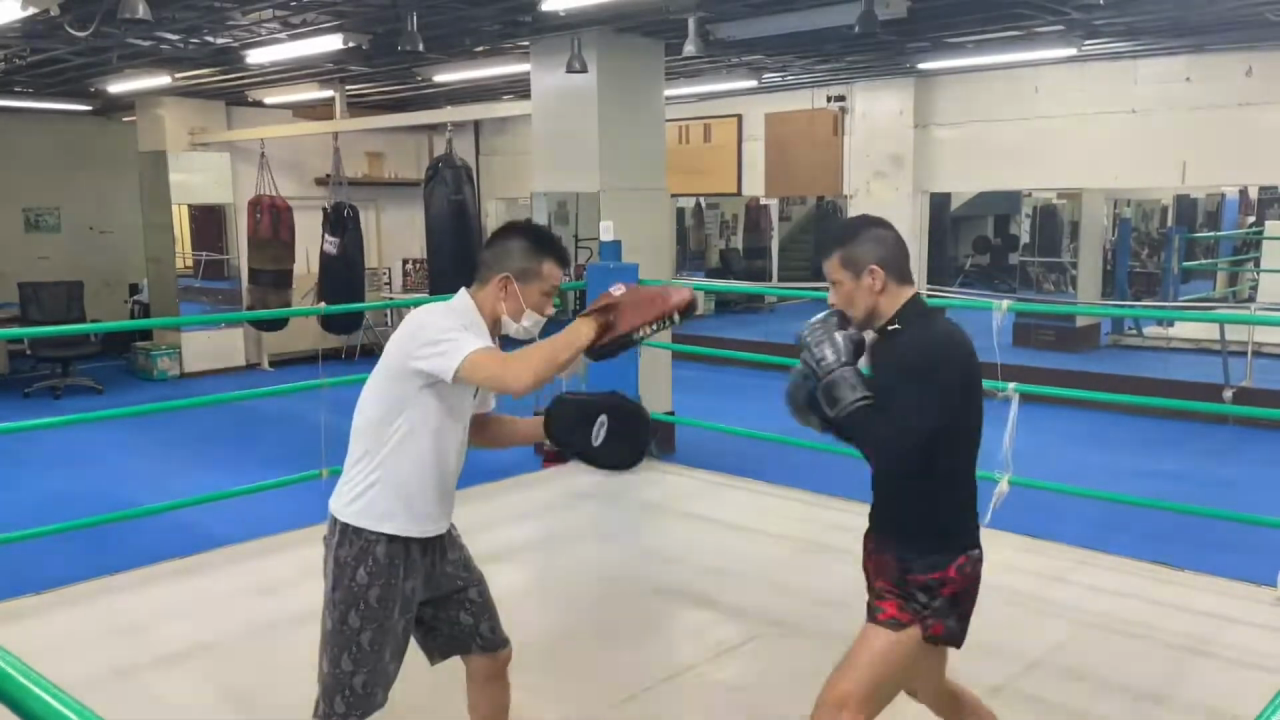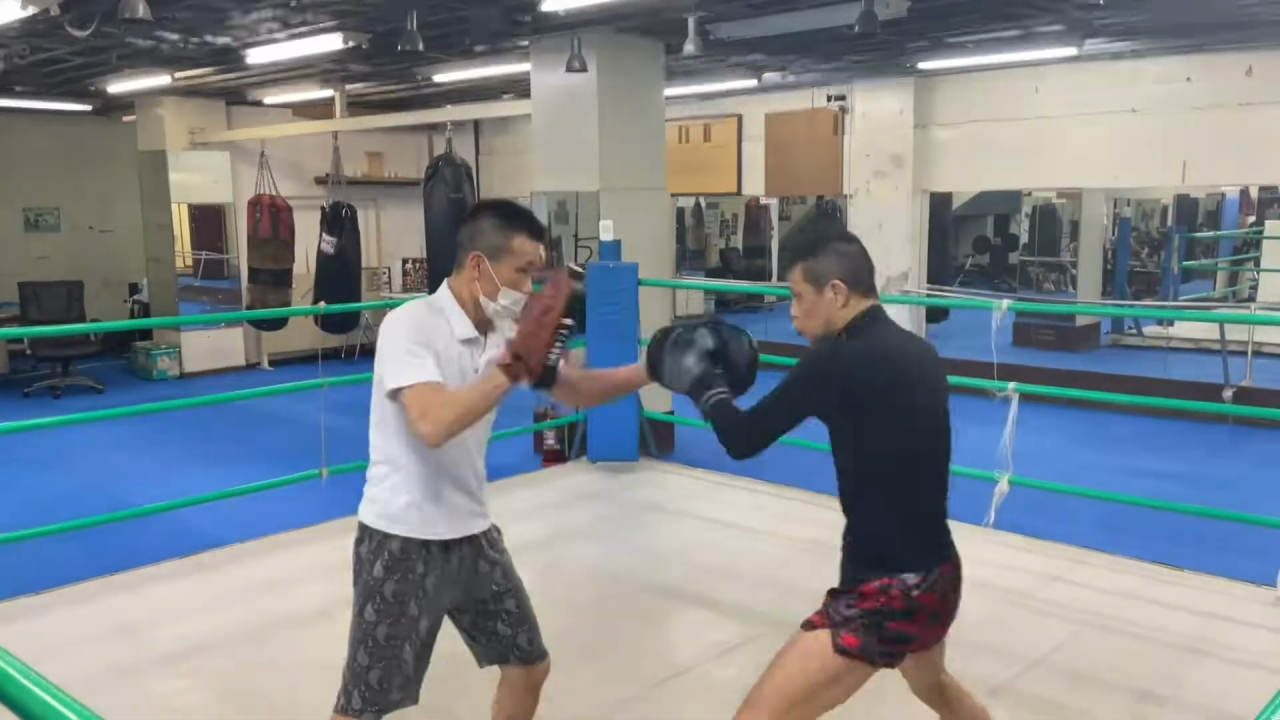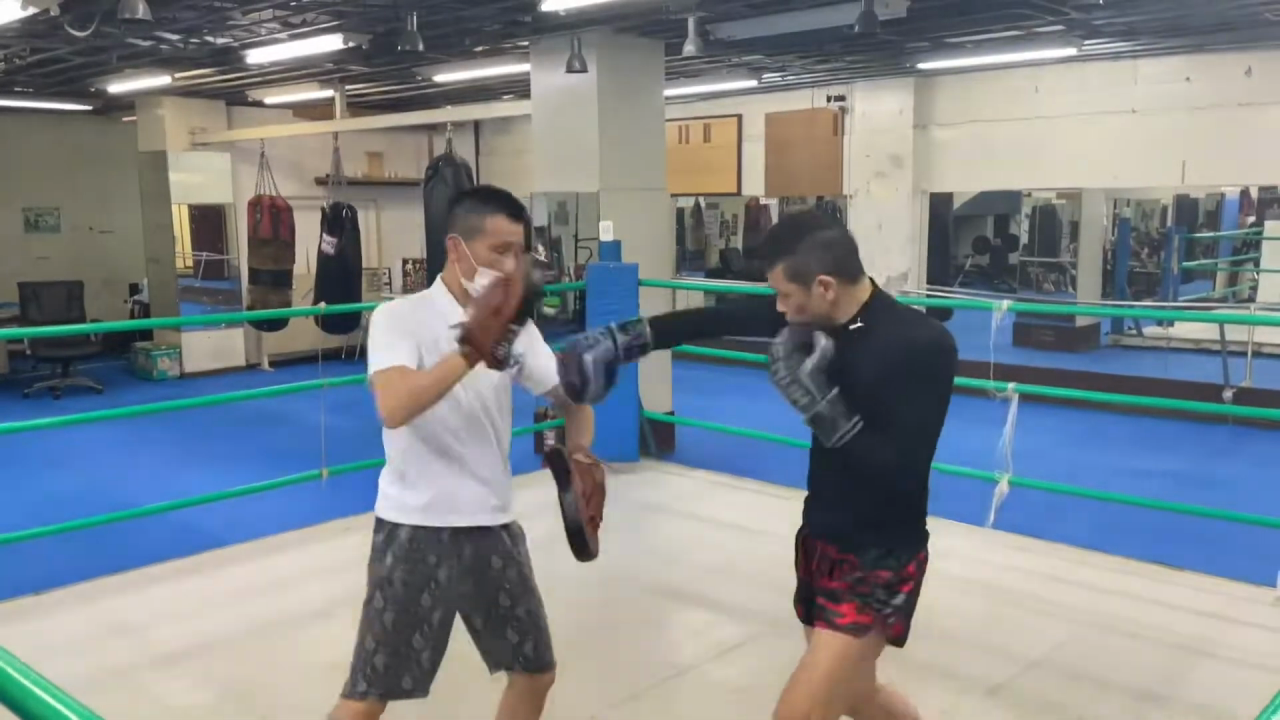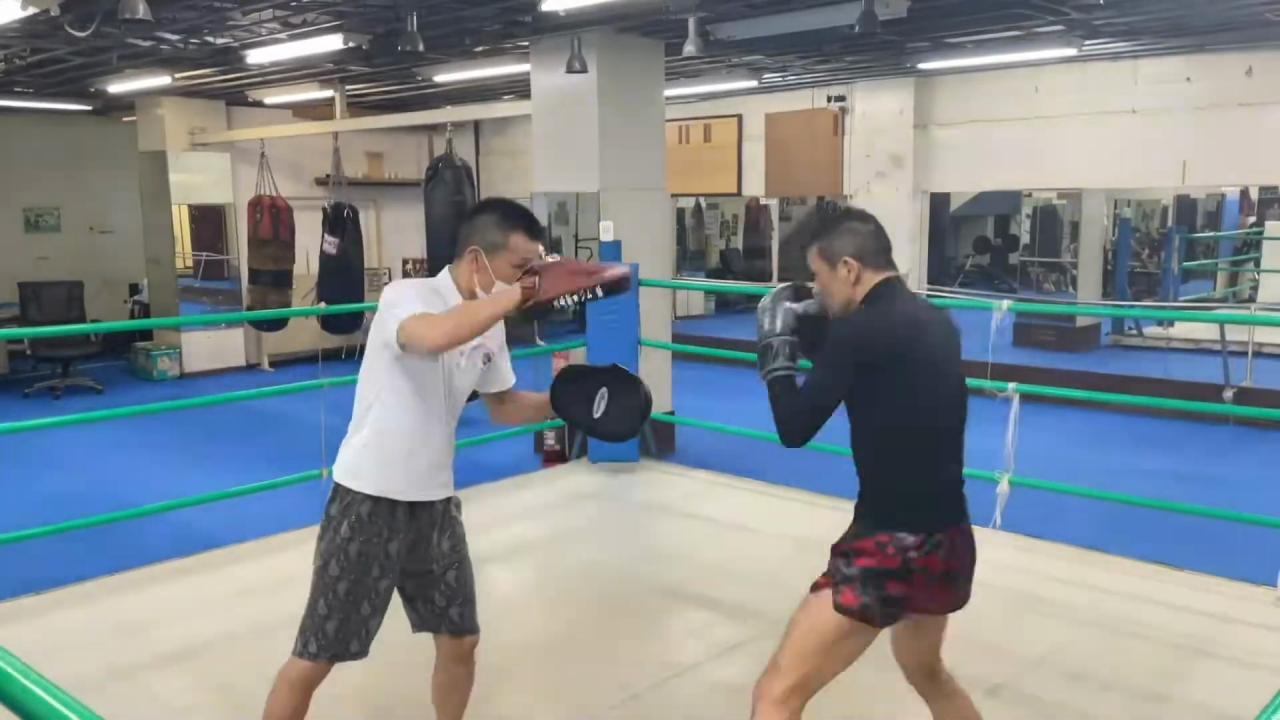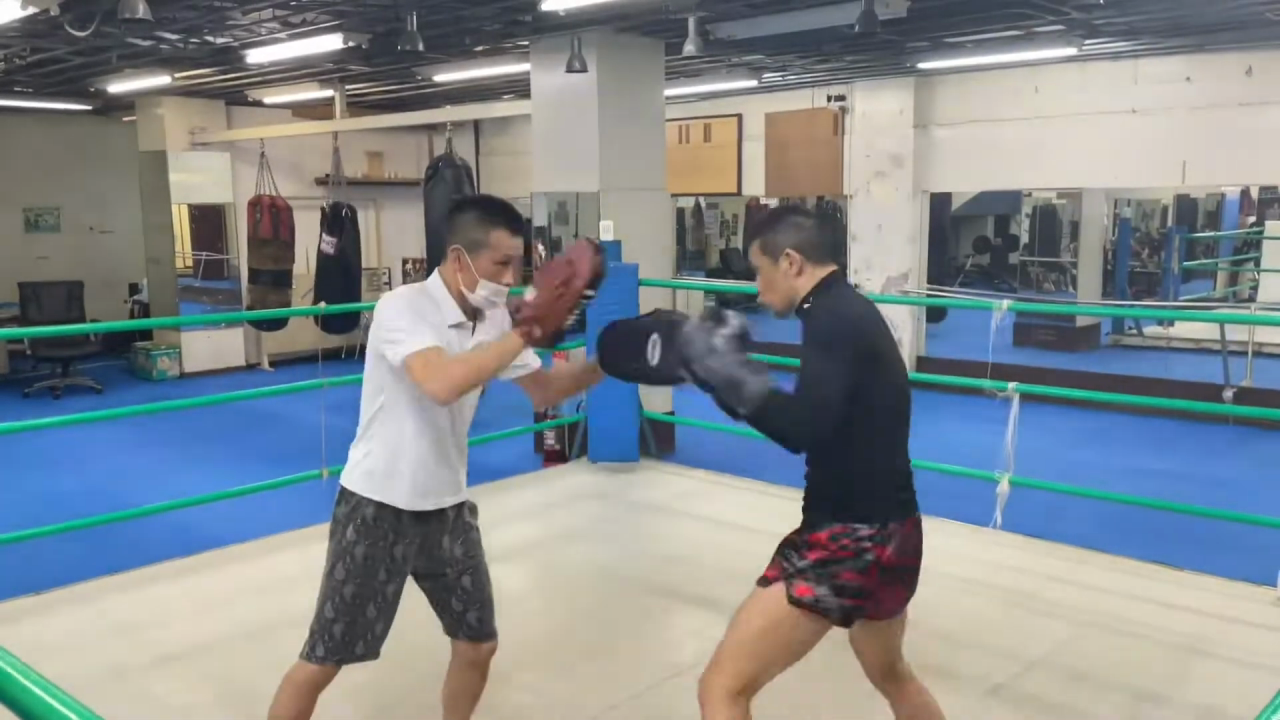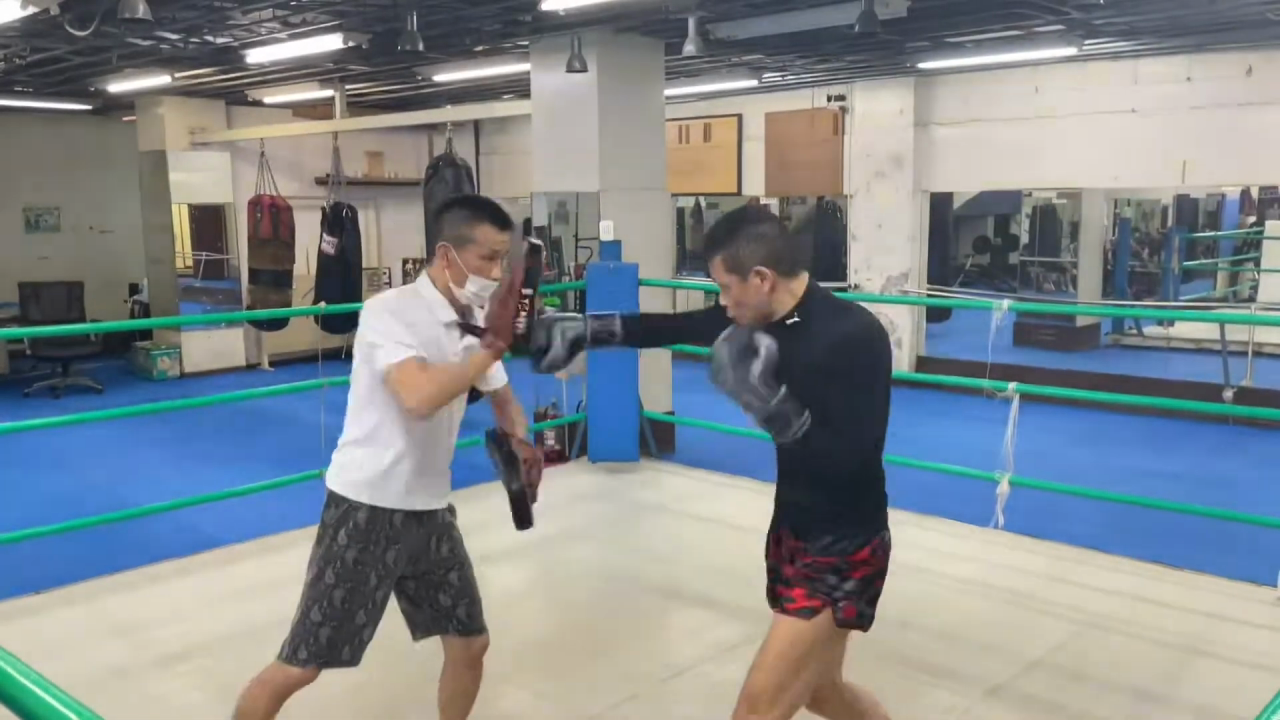
dt=0.3s
person 1, frame 1
left shoulder: (479, 339)
right shoulder: (433, 325)
right elbow: (516, 377)
left wrist: (552, 428)
right wrist: (593, 324)
left hip: (431, 532)
right hip: (372, 537)
left knee: (491, 656)
person 1, frame 2
left shoulder: (502, 331)
right shoulder: (409, 325)
left elbow: (575, 391)
right elbow: (434, 425)
left wrist: (650, 371)
right wrist: (511, 366)
left hip: (470, 533)
right hip: (403, 541)
left knee: (528, 666)
person 1, frame 3
left shoulder: (513, 323)
right shoulder: (395, 318)
left elbow: (568, 397)
right elbow: (394, 409)
left wrist: (579, 455)
right wrist: (473, 350)
left hip: (493, 528)
right hip: (416, 531)
left knee: (535, 671)
person 1, frame 4
left shoulder: (484, 324)
right shoulder: (409, 297)
left elbow: (503, 407)
right elbow: (432, 338)
right wrist: (525, 293)
left hip: (433, 502)
right hip: (368, 501)
left knee: (460, 640)
right knee: (315, 659)
person 1, frame 5
left shoulder: (493, 317)
right shoulder: (402, 307)
left elbow: (545, 390)
right elbow: (446, 386)
left wrist: (604, 363)
right wrist: (534, 329)
left hip: (447, 508)
right hip: (379, 509)
left knee: (478, 645)
right knee: (322, 662)
person 1, frame 6
left shoulder: (476, 321)
right shoulder: (388, 312)
left elbow: (501, 397)
right elbow: (420, 399)
left wrist: (520, 443)
right wrist: (492, 346)
left hip: (428, 511)
right hip: (364, 510)
left knee: (471, 644)
right knee: (301, 666)
person 2, frame 1
left shoulder: (938, 343)
right shoulder: (894, 343)
left elbow: (891, 448)
right elbow: (875, 438)
left wrist: (837, 377)
right wrist: (819, 402)
left hip: (934, 568)
right hip: (897, 548)
person 2, frame 2
left shoulder: (840, 362)
right shoulder: (908, 352)
left elbow: (742, 441)
left wrist: (702, 383)
left hip: (887, 583)
right hip: (931, 571)
person 2, frame 3
left shoulder: (924, 344)
right shoulder: (818, 324)
left elbow: (898, 469)
right elbow: (714, 318)
left wrist: (822, 402)
right wrist: (622, 339)
left hip: (880, 562)
right hip: (823, 541)
person 2, frame 4
left shoulder: (862, 330)
right shoulder: (928, 323)
left elbow: (794, 430)
left wrist: (777, 345)
left hip: (892, 544)
right knee: (925, 672)
person 2, frame 5
left shoulder: (831, 320)
right shoulder: (852, 313)
left elbow: (805, 431)
right elbow: (803, 420)
left wrist: (728, 363)
right wrist: (705, 369)
left hip: (847, 538)
right hip: (894, 529)
right knee: (888, 672)
person 2, frame 6
left shoulder: (855, 336)
right shoulder: (783, 321)
left elbow: (852, 463)
right elbow: (683, 325)
left wrist: (764, 398)
right wrist: (582, 330)
left hip: (845, 549)
right hip: (799, 535)
